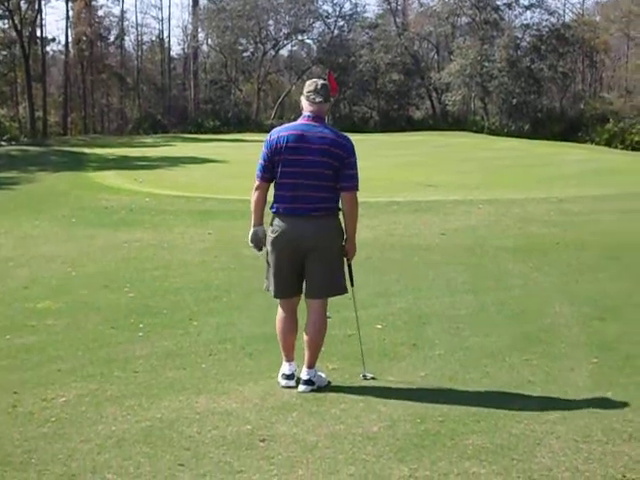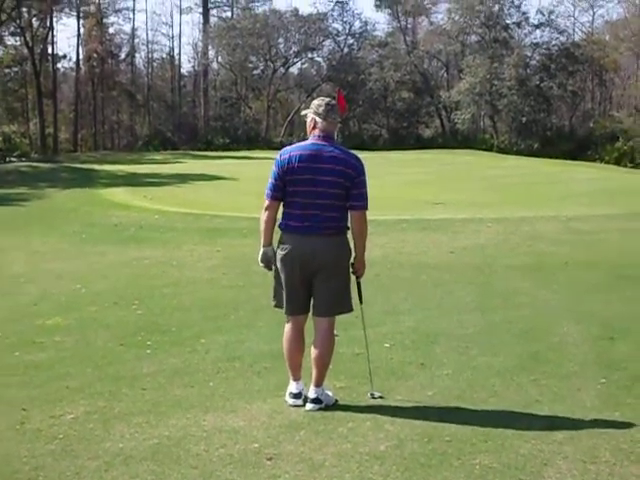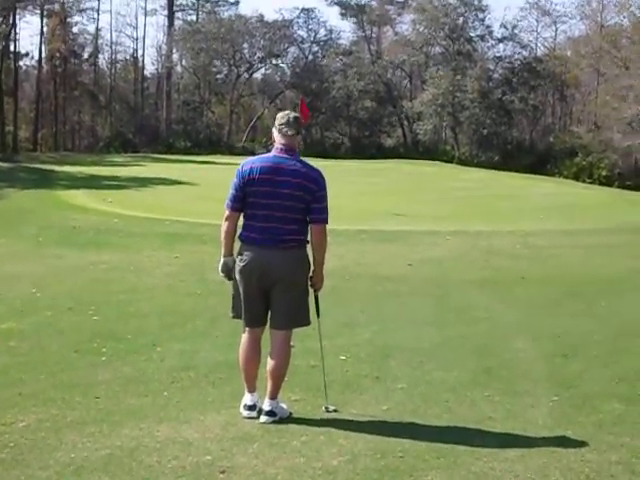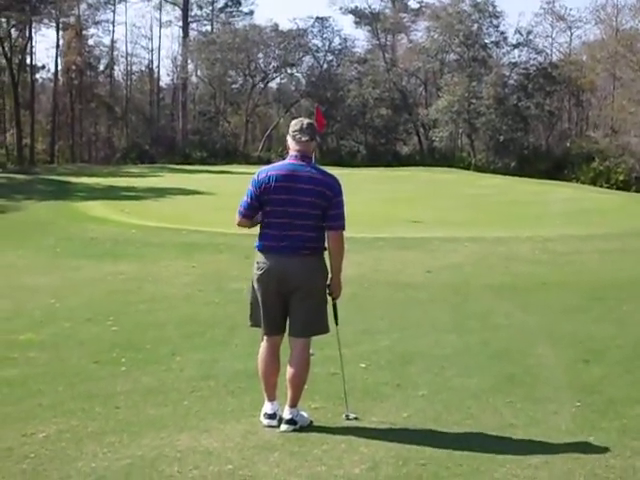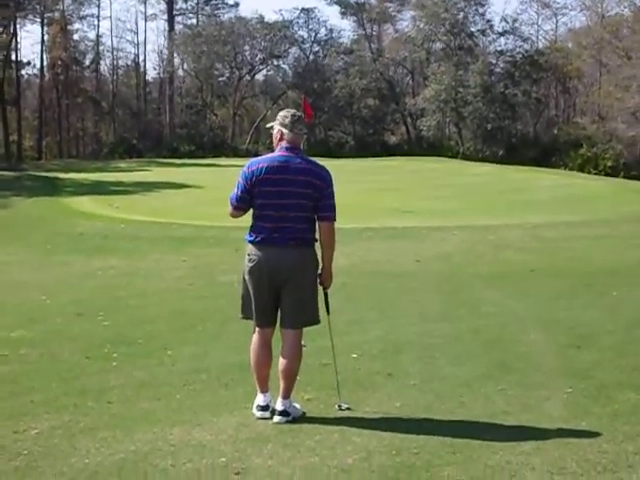
dt=1s
person 1, frame 1
left shoulder: (277, 136)
right shoulder: (342, 143)
left elbow: (260, 187)
right elbow: (349, 197)
left wrist: (257, 225)
right wrist: (351, 239)
left hip: (284, 228)
right hip: (324, 230)
left knee: (287, 303)
right knee: (317, 304)
left ankle: (288, 368)
right ankle: (309, 374)
person 1, frame 2
left shoulder: (287, 155)
right shoulder: (352, 162)
left elbow: (270, 207)
right elbow: (358, 216)
left wrist: (266, 246)
right wrist: (360, 256)
left hip: (292, 245)
right hip: (332, 248)
left knee: (294, 320)
right knee: (324, 322)
left ankle: (295, 387)
right ankle: (317, 392)
person 1, frame 3
left shoulder: (248, 167)
right shoulder: (313, 176)
left elbow: (230, 217)
right elbow: (318, 230)
left wrist: (226, 255)
right wrist: (318, 269)
left hip: (251, 257)
right hip: (290, 261)
left knee: (251, 331)
right knee: (281, 335)
left ankle: (249, 399)
right ankle: (271, 404)
person 1, frame 4
left shoulder: (265, 175)
right shoulder: (329, 183)
left elbow: (243, 220)
right elbow: (335, 236)
right wrist: (336, 276)
left hip: (270, 264)
right hip: (308, 268)
left knee: (270, 339)
right knee: (300, 343)
left ankle: (269, 408)
right ankle: (291, 413)
person 1, frame 5
left shoulder: (254, 167)
right shoulder: (319, 173)
left elbow: (235, 211)
right elbow: (326, 226)
right wrist: (327, 266)
left hip: (261, 256)
right hip: (299, 259)
left knee: (262, 331)
right knee: (292, 334)
left ankle: (262, 400)
right ankle: (284, 404)
